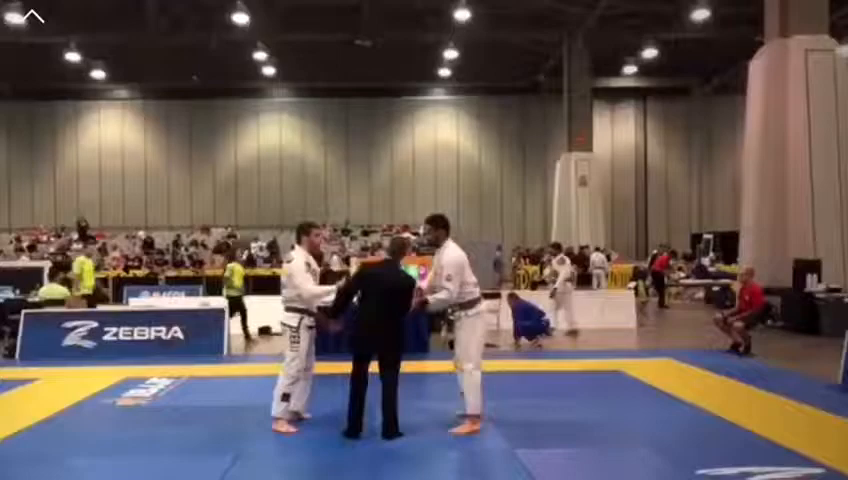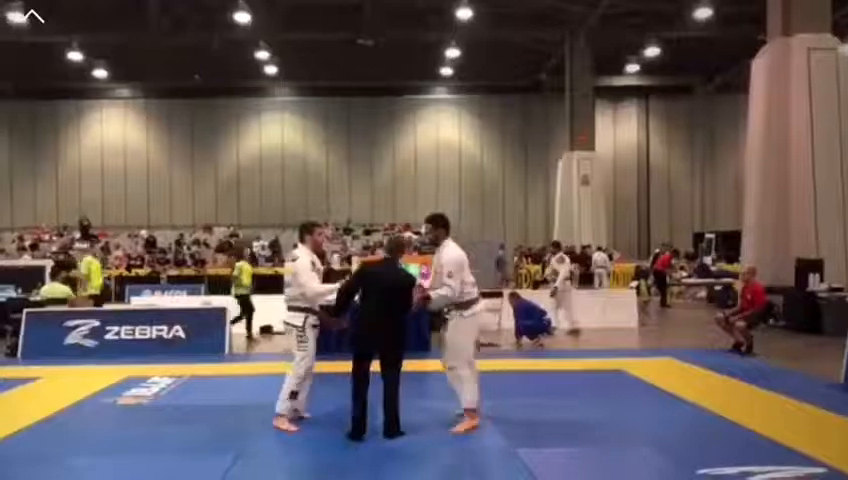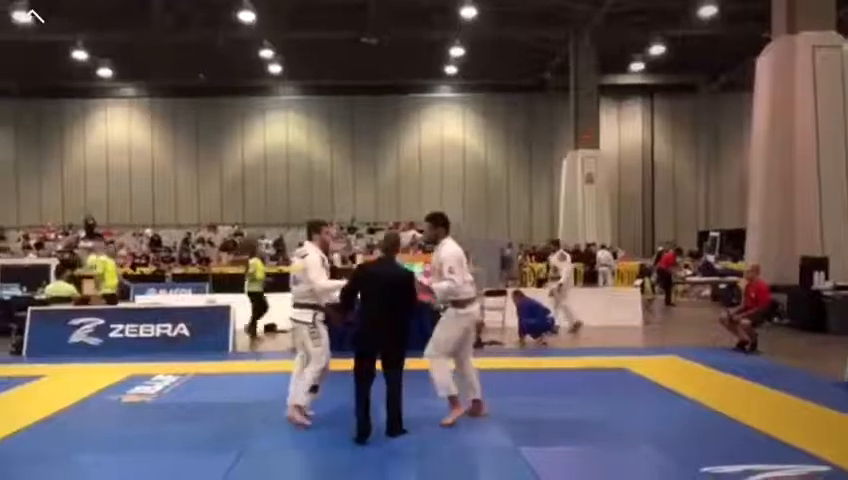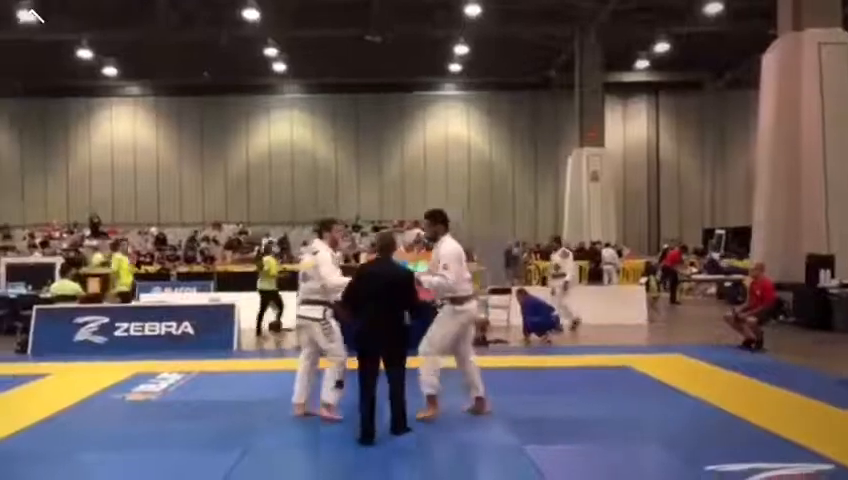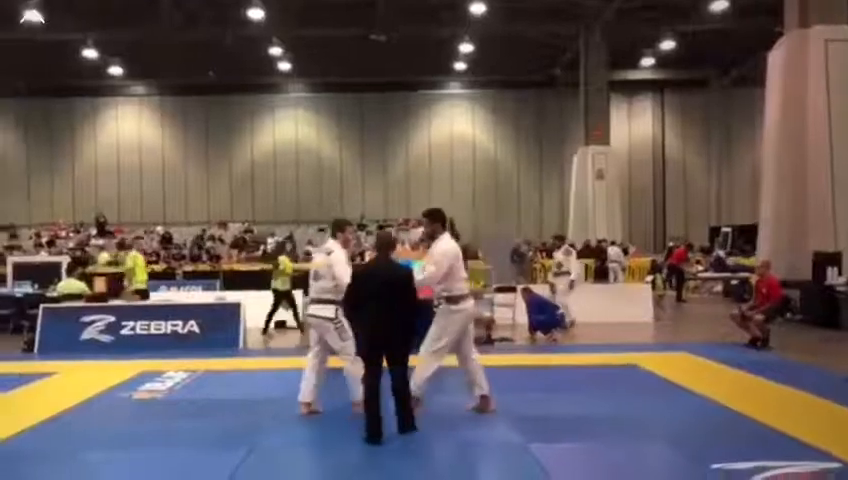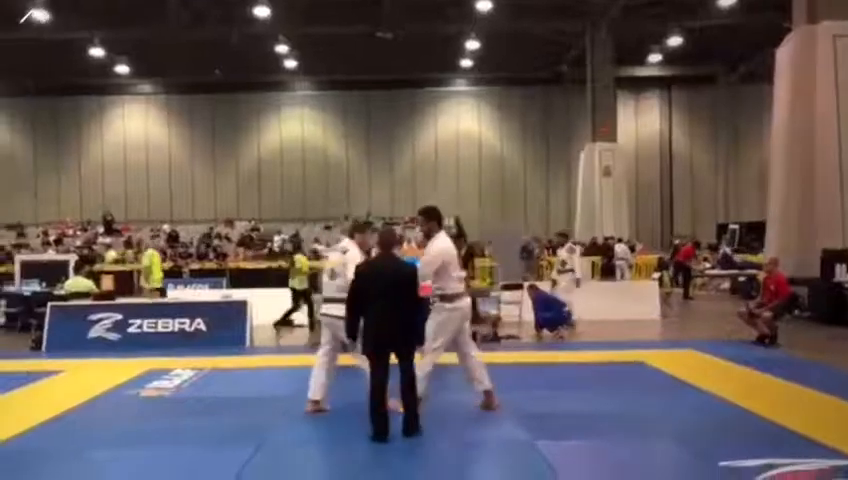
dt=0.1s
person 1, frame 1
left shoulder: (451, 256)
right shoulder: (443, 252)
left elbow: (449, 294)
right elbow: (435, 282)
left wrist: (425, 301)
right wrist: (424, 293)
left hip: (468, 312)
right hip: (464, 311)
left knee: (467, 363)
right knee: (466, 361)
left ankle: (473, 419)
right ankle: (473, 409)
person 1, frame 2
left shoulder: (451, 254)
right shoulder: (443, 251)
left elbow: (451, 291)
right elbow: (440, 283)
left wrist: (428, 297)
right wrist: (426, 292)
left hip: (464, 313)
right hip: (462, 311)
left knee: (454, 362)
right knee: (462, 359)
left ankle: (471, 414)
right ankle: (471, 406)
person 1, frame 3
left shoulder: (449, 251)
right shoulder: (443, 249)
left elbow: (453, 286)
right elbow: (440, 278)
left wrist: (428, 286)
right wrist: (425, 283)
left hip: (459, 310)
right hip: (464, 308)
left knee: (434, 354)
right knee: (463, 358)
left ankle: (455, 404)
right ankle: (477, 403)
person 1, frame 4
left shoulder: (448, 249)
right shoulder: (443, 246)
left elbow: (447, 282)
right elbow: (439, 277)
left wrist: (420, 279)
right wrist: (422, 277)
left hip: (456, 307)
right hip: (463, 305)
left knee: (428, 350)
right knee: (465, 355)
left ankle: (432, 404)
right ankle: (480, 401)
person 1, frame 5
left shoulder: (443, 248)
right shoulder: (442, 244)
left elbow: (428, 279)
right elbow: (435, 277)
left hip: (453, 307)
right hip: (461, 304)
left knee: (430, 353)
right knee: (467, 353)
left ankle: (413, 398)
right ankle: (485, 399)
person 1, frame 6
left shoulder: (437, 246)
right shoulder: (440, 242)
left elbow: (420, 274)
right elbow: (436, 275)
left hip: (448, 305)
right hip: (459, 302)
left knee: (428, 351)
right knee: (467, 350)
right ankle: (489, 395)
person 2, frame 1
left shoulder: (367, 269)
right shoulder: (407, 281)
left elbow: (345, 293)
right elbow: (404, 310)
left wrist: (335, 315)
left hip: (363, 332)
right hip: (390, 336)
left knee: (358, 379)
right knee: (389, 382)
left ankle: (354, 427)
right ankle: (390, 429)
person 2, frame 2
left shoulder: (366, 268)
right shoulder: (406, 278)
left elbow: (346, 292)
right elbow: (406, 307)
left wrist: (338, 314)
left hip: (364, 331)
right hip: (391, 334)
left knee: (359, 379)
right knee: (391, 380)
left ankle: (357, 429)
right ankle: (391, 428)
person 2, frame 3
left shoulder: (364, 269)
right shoulder: (405, 275)
left elbow: (346, 297)
right elbow: (411, 306)
left wrist: (352, 311)
left hip: (366, 333)
right hip: (393, 334)
left knee: (363, 381)
right knee: (393, 380)
left ankle: (362, 431)
right ankle: (394, 427)
person 2, frame 4
left shoulder: (362, 271)
right shoulder: (404, 274)
left elbow: (348, 300)
right elbow: (412, 304)
right wrist: (401, 315)
left hip: (367, 333)
right hip: (394, 333)
left knee: (367, 382)
right knee: (396, 378)
left ankle: (367, 432)
right ankle: (399, 425)
person 2, frame 5
left shoulder: (360, 272)
right shoulder: (404, 272)
left elbow: (350, 303)
right elbow: (412, 305)
left wrist: (358, 326)
right wrist: (409, 332)
left hip: (369, 335)
right hip: (397, 334)
left knee: (371, 382)
right knee: (400, 378)
left ankle: (373, 432)
right ankle: (406, 423)
person 2, frame 6
left shoulder: (363, 269)
right shoulder: (408, 270)
left elbow: (353, 303)
right elbow: (414, 304)
left wrist: (352, 332)
right wrist: (415, 334)
left hip: (374, 332)
right hip: (403, 332)
left knee: (378, 380)
right knee: (408, 376)
left ankle: (380, 431)
right ankle: (411, 425)
person 3, frame 1
left shoulder: (302, 258)
right shoulder: (300, 260)
right elbow: (307, 291)
left wrist: (316, 313)
right wrist: (336, 288)
left hip: (302, 318)
right hip: (298, 321)
left knee: (306, 367)
right knee: (292, 368)
left ankle: (296, 410)
right ankle: (279, 418)
person 3, frame 2
left shoulder: (303, 257)
right shoulder: (304, 259)
right elbow: (311, 290)
left wrist: (318, 312)
right wrist: (339, 286)
left hip: (304, 317)
right hip: (302, 319)
left knee: (306, 365)
right knee: (301, 366)
left ankle: (295, 409)
right ankle: (281, 415)
person 3, frame 3
left shoulder: (302, 254)
right shoulder: (314, 256)
right elbow: (320, 285)
left wrist: (328, 304)
right wrist: (347, 283)
left hip: (300, 313)
right hip: (310, 316)
left knee: (304, 360)
right knee: (319, 361)
left ankle: (296, 406)
right ankle: (296, 406)
person 3, frame 4
left shoulder: (311, 252)
right shoulder: (325, 253)
right elbow: (331, 282)
left wrist: (335, 300)
left hip: (306, 310)
right hip: (319, 313)
left knee: (308, 358)
right knee: (338, 356)
left ankle: (300, 404)
right ankle: (327, 406)
person 3, frame 5
left shoulder: (319, 252)
right shoulder: (337, 253)
right elbow: (346, 282)
left hip: (315, 309)
right hip: (331, 312)
left knee: (316, 356)
right knee: (352, 354)
left ankle: (306, 402)
right ankle: (360, 401)
person 3, frame 6
left shoulder: (334, 252)
right shoulder: (353, 252)
right elbow: (355, 280)
left hip: (328, 308)
right hip: (343, 310)
left knee: (326, 355)
left ankle: (314, 401)
